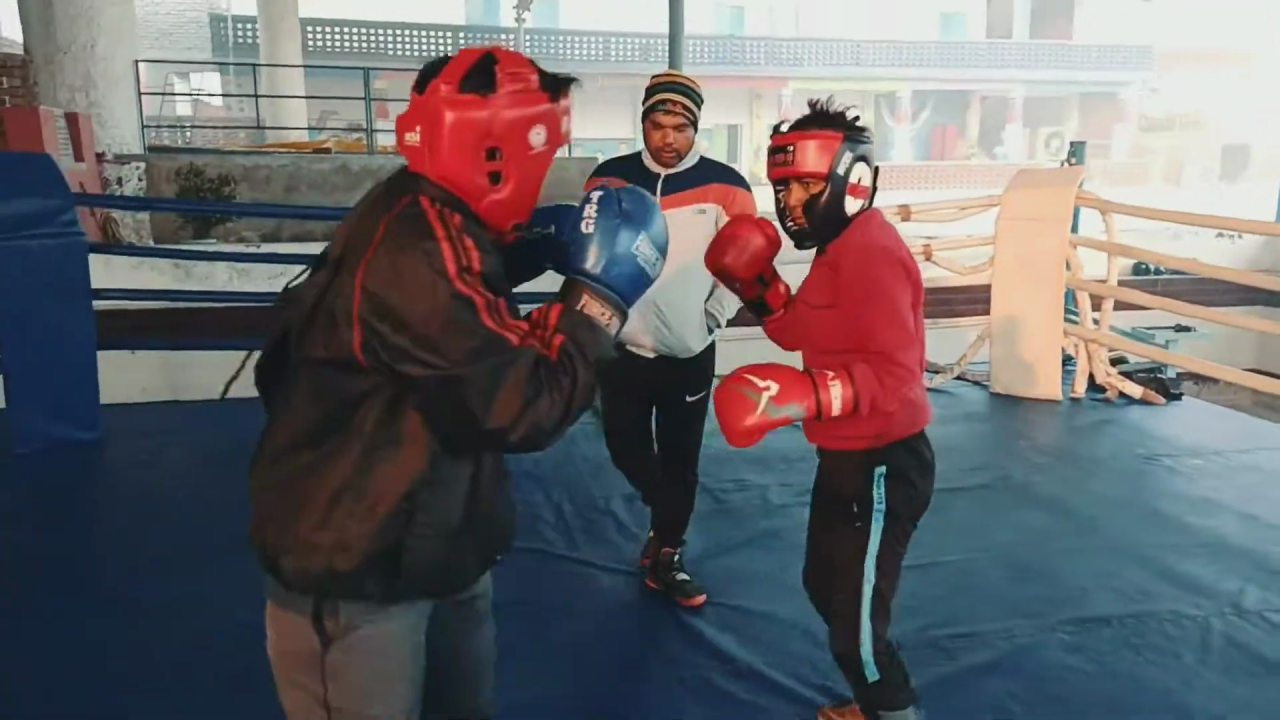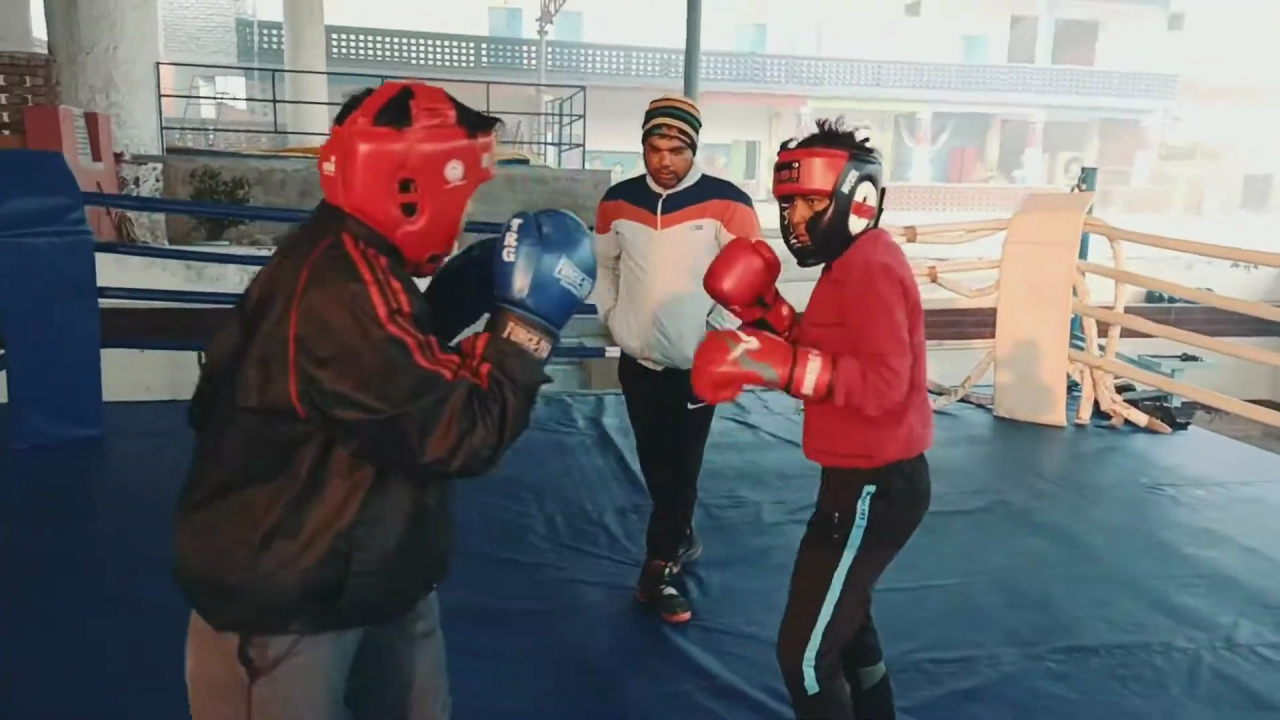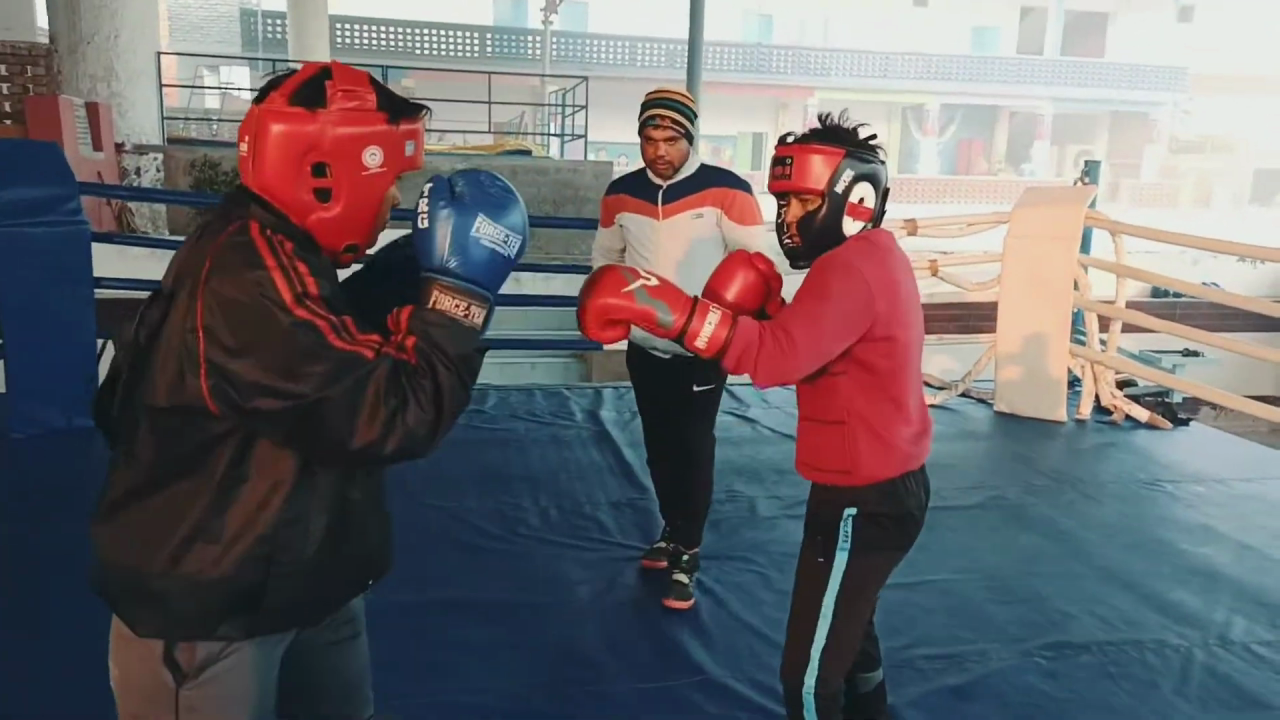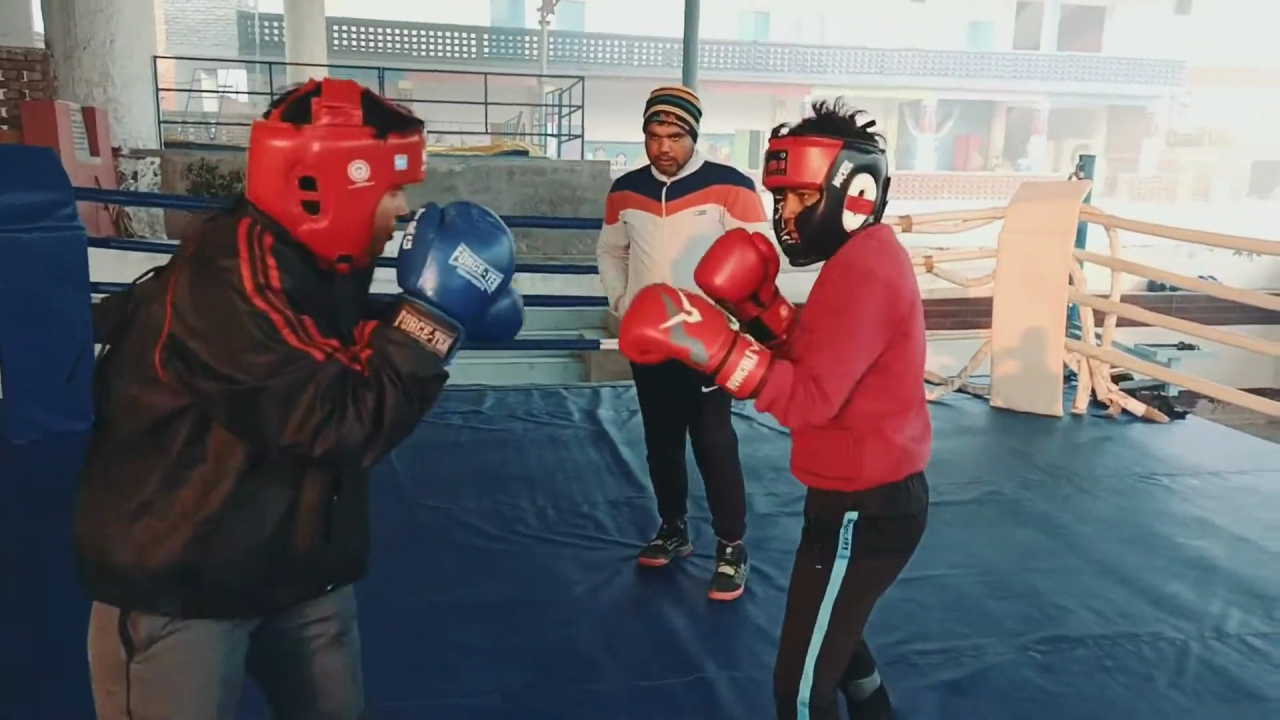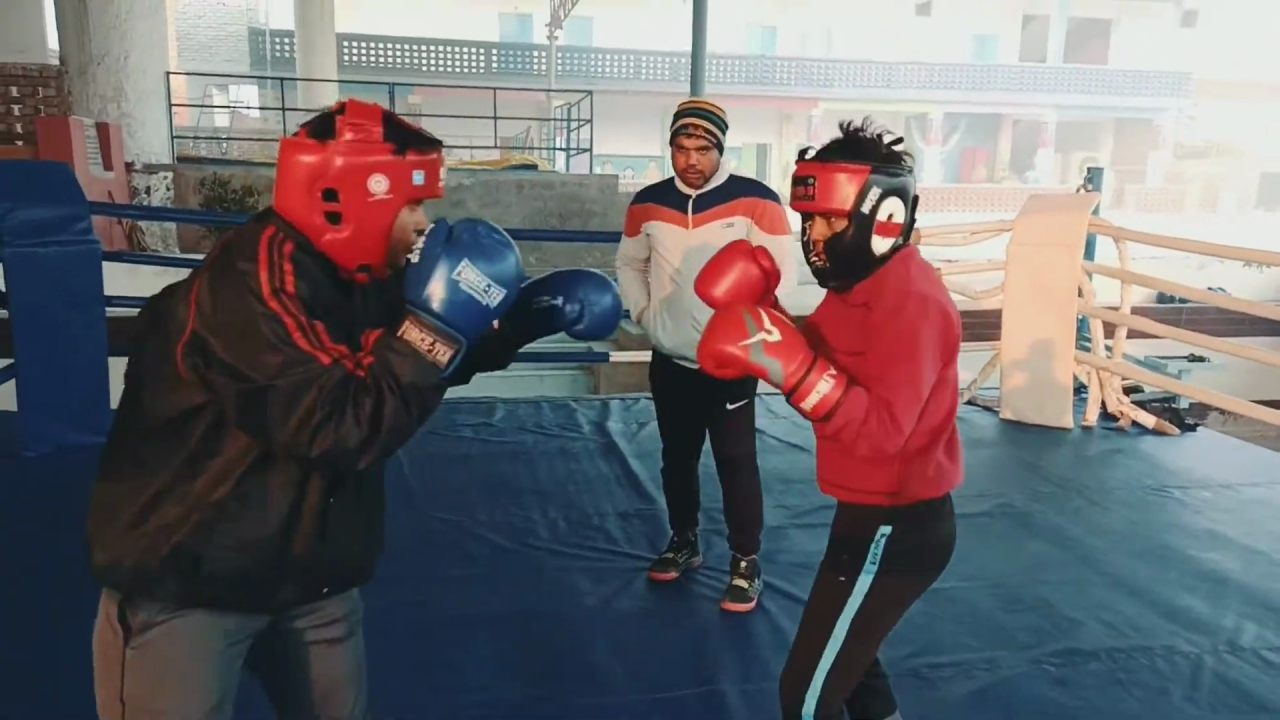
dt=0.2s
person 1, frame 1
left shoulder: (423, 226)
right shoulder: (420, 250)
right elbow: (521, 401)
left wrist: (530, 253)
right wrist: (602, 293)
left hip: (440, 548)
right hip: (351, 568)
person 1, frame 2
left shoulder: (351, 264)
right shoulder: (344, 293)
left elbow: (410, 368)
right elbow: (460, 432)
right wrist: (529, 315)
left hip: (379, 578)
person 1, frame 3
left shoulder: (281, 250)
right shoulder: (253, 280)
left elbow: (335, 357)
right elbow: (393, 416)
left wrist: (417, 286)
right wrist: (458, 288)
person 1, frame 4
left shoulder: (319, 259)
right shoulder: (236, 272)
left elbow: (335, 351)
right elbow: (335, 422)
left wrist: (450, 301)
right wrist: (430, 314)
left hip: (301, 567)
right hip: (174, 582)
person 1, frame 5
left shoulder: (357, 274)
right shoulder: (256, 280)
left elbow: (442, 358)
right elbow: (333, 426)
left wrist: (538, 309)
right wrist: (437, 322)
left hip: (310, 567)
right hip: (185, 575)
person 2, frame 1
left shoulder: (872, 252)
right shoulder: (836, 246)
left elbow: (892, 376)
right elbow: (798, 328)
left wrist: (798, 394)
right wrist: (757, 282)
left hip: (882, 466)
right hip: (848, 456)
left knee: (862, 629)
right knee: (832, 588)
person 2, frame 2
left shoulder: (869, 269)
right shoulder: (850, 263)
left elbow: (880, 383)
right elbow: (827, 350)
left wrist: (776, 363)
right wrist: (760, 306)
left hip: (871, 485)
right hip: (876, 477)
left knee: (805, 648)
right knee: (847, 618)
person 2, frame 3
left shoulder: (850, 269)
right shoulder: (871, 258)
left elbow: (775, 360)
right elbow: (814, 349)
left wrist: (671, 308)
right wrist: (769, 313)
left hip: (863, 505)
right hip: (884, 489)
right knee: (844, 623)
person 2, frame 4
left shoulder: (863, 274)
right shoulder: (854, 259)
left elbow: (807, 402)
right elbow: (809, 353)
left wrist: (710, 346)
right wrist: (760, 303)
left hip: (862, 510)
right hip: (863, 497)
right knee: (830, 633)
person 2, frame 5
left shoulder: (909, 300)
right shoulder: (863, 281)
left elbow: (880, 428)
right elbow: (831, 363)
left wrist: (788, 365)
right wrist: (763, 317)
left hip: (893, 528)
right hip: (884, 516)
right knee: (850, 666)
person 3, frame 1
left shoulder: (726, 187)
right shoulder: (608, 178)
left wrist: (714, 317)
left hip: (689, 353)
right hip: (624, 349)
left knee: (681, 457)
right knee: (625, 449)
left ankle: (666, 556)
right ankle: (668, 517)
person 3, frame 2
left shoulder: (726, 202)
right shoulder: (618, 201)
right elbow: (602, 263)
left wrist: (717, 333)
right wrist: (613, 317)
left hip: (695, 365)
right hip: (637, 360)
left knee: (681, 466)
right knee: (654, 461)
left ankle: (659, 570)
right ankle: (679, 540)
person 3, frame 3
left shoulder: (726, 190)
right shoulder: (621, 193)
right elbow: (606, 256)
left hip: (703, 349)
right hip: (644, 348)
left knee: (694, 450)
right knee: (660, 446)
left ankle: (684, 557)
right ankle: (675, 531)
person 3, frame 4
left shoulder: (730, 187)
right shoulder: (625, 190)
right elbow: (609, 253)
right wrist: (623, 305)
left knee: (714, 447)
right knee: (661, 444)
left ankle: (732, 549)
right ankle: (673, 530)
person 3, frame 5
left shoulder: (756, 201)
right shoulder: (648, 203)
left elbow: (781, 270)
right elbow: (629, 265)
right wrist: (644, 316)
right hip: (670, 361)
left knee: (736, 463)
right knee: (676, 459)
left ankle: (746, 564)
right ankle: (684, 543)
